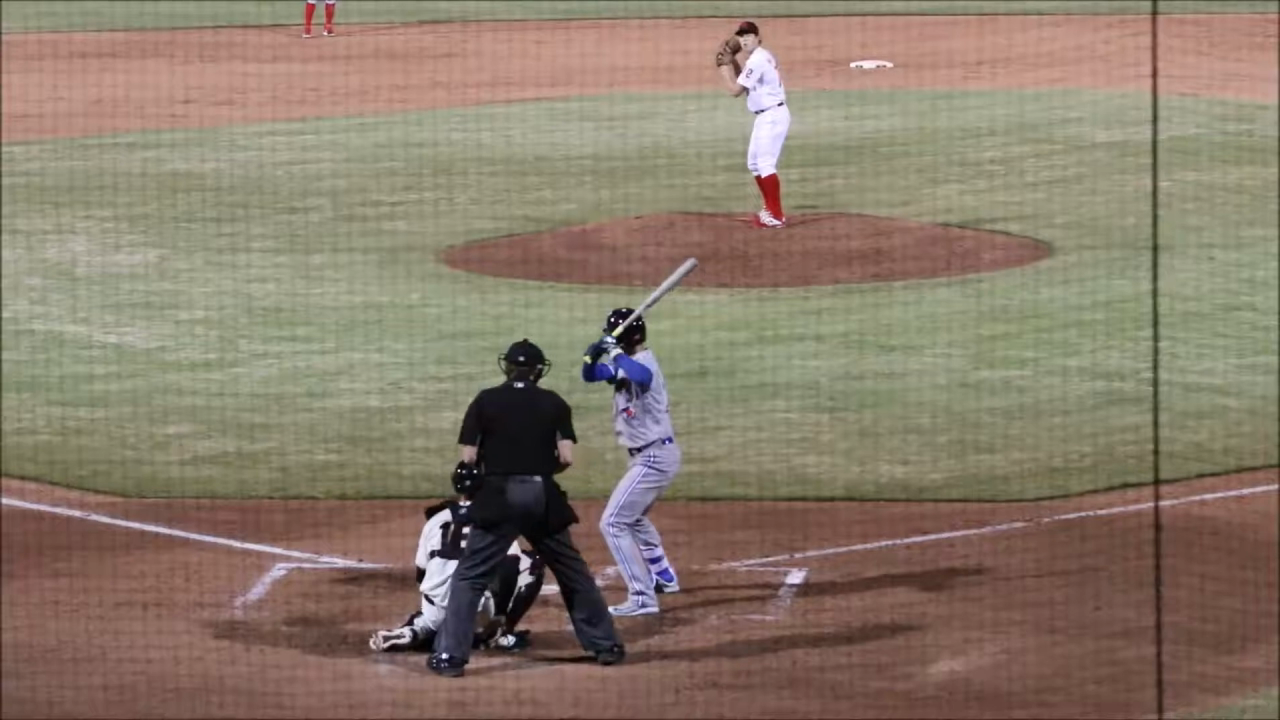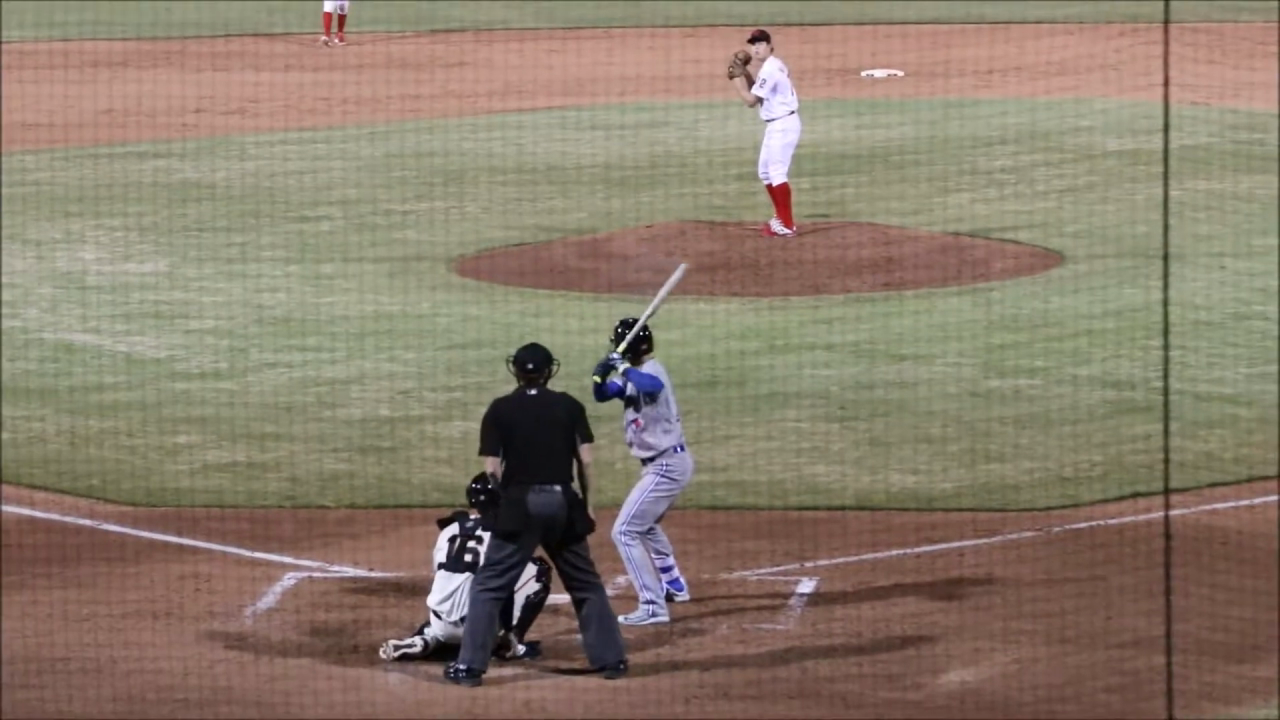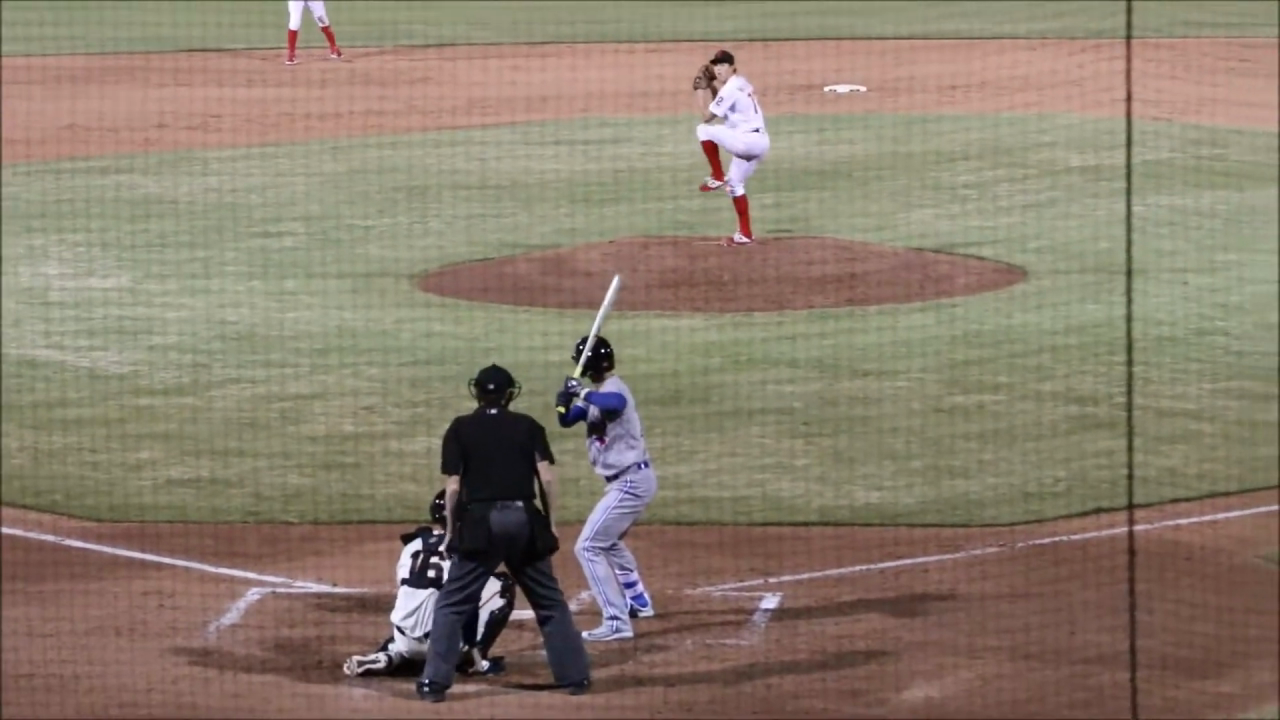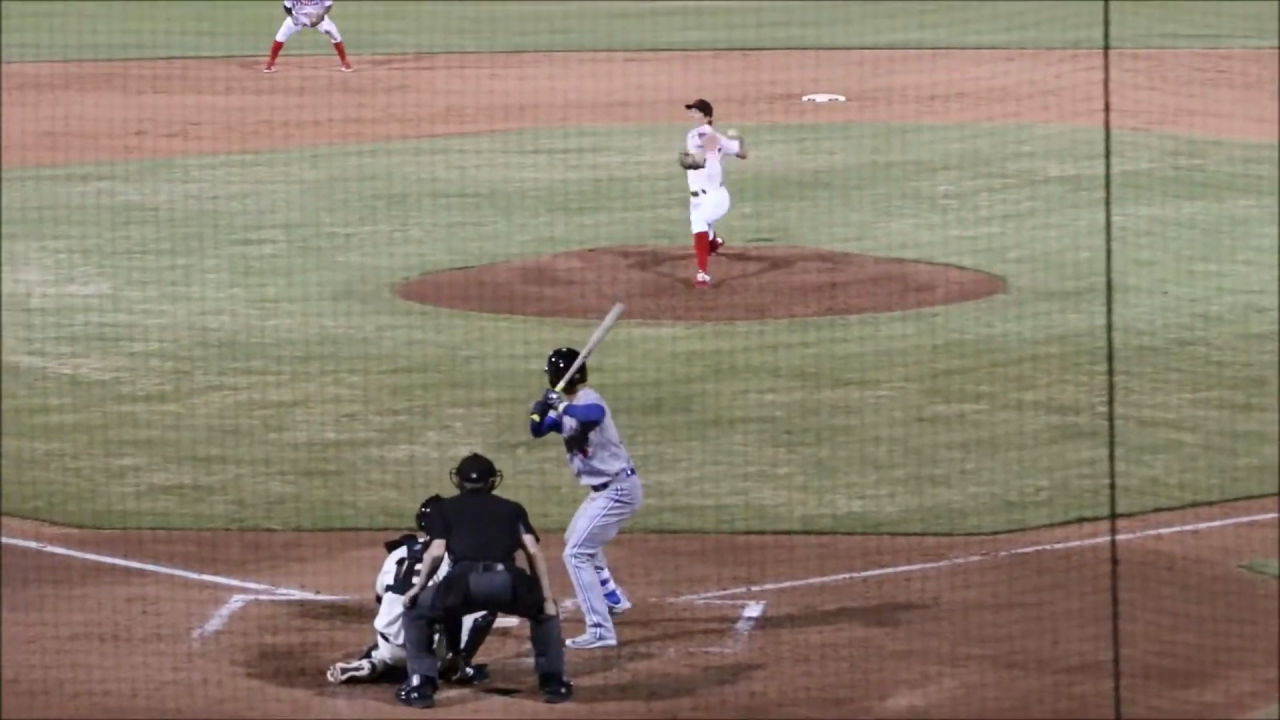
dt=0.7s
person 1, frame 1
left shoulder: (486, 400)
right shoulder: (554, 403)
left elbow: (468, 457)
right elbow: (566, 457)
left hip: (498, 496)
right hip: (542, 496)
left knee: (469, 576)
right knee: (574, 573)
left ankle: (450, 655)
right ankle: (606, 645)
person 1, frame 2
left shoulder: (500, 409)
right shoulder: (569, 405)
left elbow: (492, 468)
right elbow: (586, 461)
right wrist: (586, 502)
left hip: (519, 504)
right hip: (562, 503)
left knee: (489, 586)
right knee: (586, 584)
left ankle: (469, 665)
right ankle: (611, 659)
person 1, frame 3
left shoulder: (460, 428)
right shoulder: (528, 426)
left elbow: (453, 486)
right elbow: (546, 479)
left wrist: (451, 531)
right wrist: (549, 522)
left hip: (481, 522)
right hip: (524, 520)
left knee: (453, 603)
right knee: (550, 602)
left ankle: (435, 680)
right ankle: (575, 677)
person 1, frame 4
left shoulder: (445, 508)
right shoulder: (512, 508)
left elbow: (436, 552)
right elbow: (533, 552)
left wrist: (418, 587)
right wrist: (547, 599)
left hip: (465, 582)
right hip: (507, 583)
left knee: (415, 610)
right knee: (545, 610)
left ankle: (420, 685)
right ankle: (553, 681)
person 2, frame 1
left shoulder: (644, 361)
right shoulder: (625, 362)
left elbow: (642, 379)
right elbow: (590, 375)
left wrist: (614, 352)
right wrist: (594, 353)
left hip: (654, 456)
right hip: (654, 454)
left knee: (613, 523)
right knee: (633, 517)
left ankle: (643, 597)
right ankle: (664, 577)
person 2, frame 2
left shoulder: (651, 372)
right shoulder: (633, 377)
left elbow: (652, 385)
right elbow: (602, 395)
left wrist: (621, 365)
right wrist: (601, 373)
left hip: (666, 465)
right hip: (669, 463)
left knee: (625, 531)
right knee: (645, 525)
left ankle: (653, 606)
right ankle: (674, 585)
person 2, frame 3
left shoulder: (614, 389)
right shoulder: (596, 392)
left elbow: (615, 404)
right elbow: (567, 421)
left wrist: (582, 391)
right wrist: (564, 402)
left hip: (630, 481)
right hip: (631, 480)
left knee: (588, 547)
right knee: (608, 541)
left ankle: (617, 622)
right ankle: (638, 601)
person 2, frame 4
left shoulder: (588, 399)
right shoulder: (565, 403)
left elbow: (595, 415)
right elbow: (538, 431)
left wrist: (561, 405)
right wrist: (540, 411)
left hip: (618, 489)
right hip: (604, 488)
left knee: (576, 553)
right knee: (584, 543)
left ankle: (600, 630)
right ankle: (612, 597)
person 3, frame 1
left shoulder: (757, 60)
right shoulder: (760, 57)
left elbow: (735, 90)
right elbow: (744, 81)
left wrist: (723, 67)
right wrist: (731, 62)
left hip: (772, 116)
right hip: (766, 117)
left knee: (766, 164)
right knee: (754, 163)
left ankle: (777, 216)
right ankle: (770, 209)
person 3, frame 2
left shoulder: (769, 69)
right shoulder: (772, 66)
left elbow: (751, 100)
right elbow: (758, 92)
left wrist: (736, 78)
right wrist: (743, 73)
left hip: (783, 125)
right hip: (776, 125)
left knee: (777, 173)
right knee: (765, 171)
left ankle: (787, 225)
right ankle: (781, 218)
person 3, frame 3
left shoulder: (730, 89)
right shoulder: (740, 83)
left elbow: (707, 117)
right elbow: (721, 106)
left wrist: (700, 92)
right wrist: (710, 87)
left hip: (748, 139)
right hip: (759, 141)
left knee: (703, 129)
right knee: (735, 184)
left ankle: (717, 177)
right ankle: (745, 234)
person 3, frame 4
left shoulder: (704, 133)
right shoulder: (693, 134)
left hip: (715, 198)
right hip: (698, 198)
left knee: (698, 225)
right knee: (701, 231)
left ankle: (703, 272)
right ankle: (715, 243)
person 4, frame 1
left shoulder: (436, 519)
left elbow: (421, 574)
right elbow: (509, 566)
right wrist: (501, 614)
left hip: (434, 614)
right knee: (531, 563)
left ankle: (415, 630)
right ankle: (498, 635)
person 4, frame 2
left shoulder: (448, 531)
right wrist: (509, 632)
left hip: (442, 625)
right knee: (538, 570)
left ankle: (426, 639)
right ankle: (510, 644)
person 4, frame 3
left shoulder: (412, 546)
right wrist: (473, 650)
left hip: (405, 641)
right knee: (502, 587)
left ankle: (388, 656)
right ankle: (473, 659)
person 4, frame 4
left shoulder: (397, 553)
right shoulder: (447, 556)
left elbow: (380, 598)
right wrist: (456, 655)
left hip: (390, 649)
left ankle: (370, 664)
right ankle: (457, 665)
